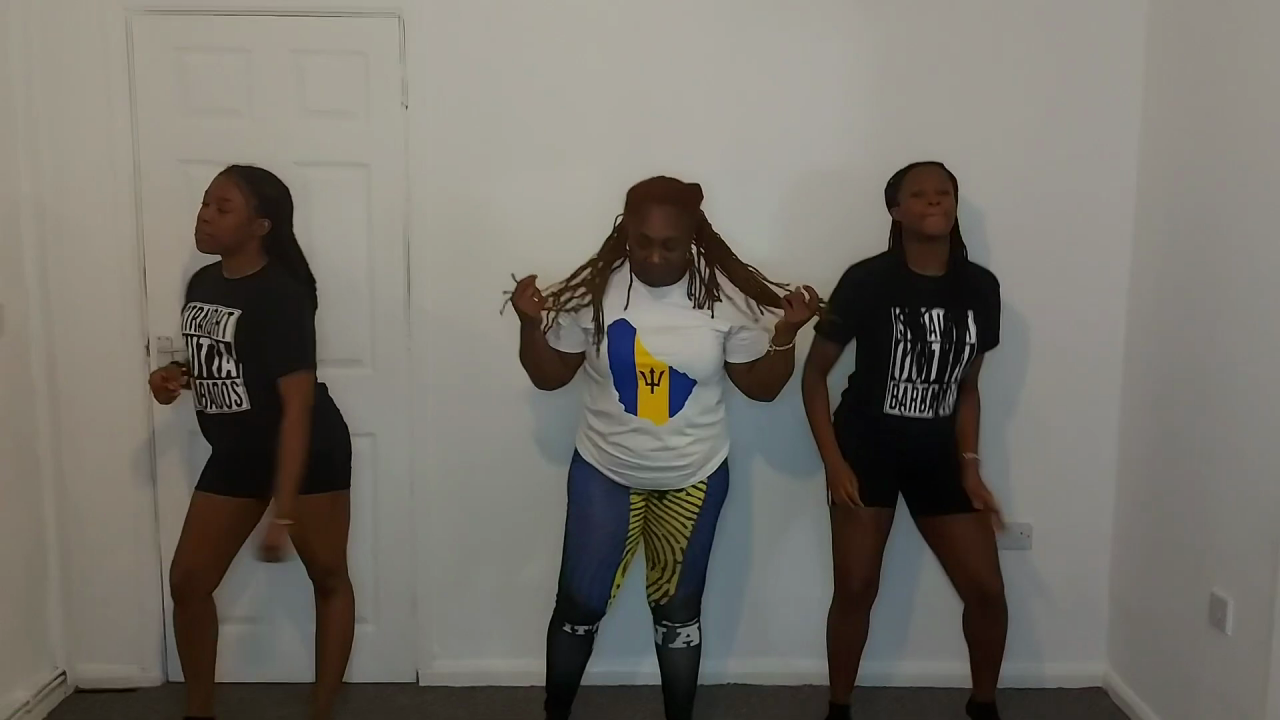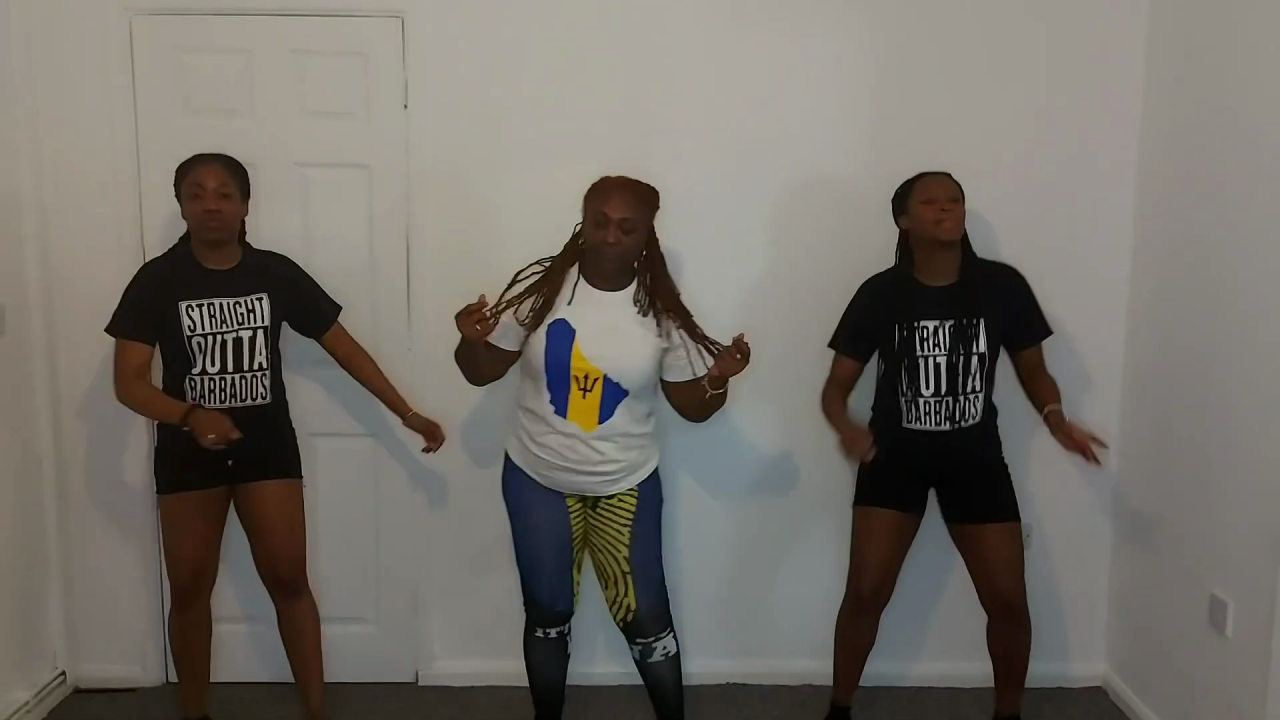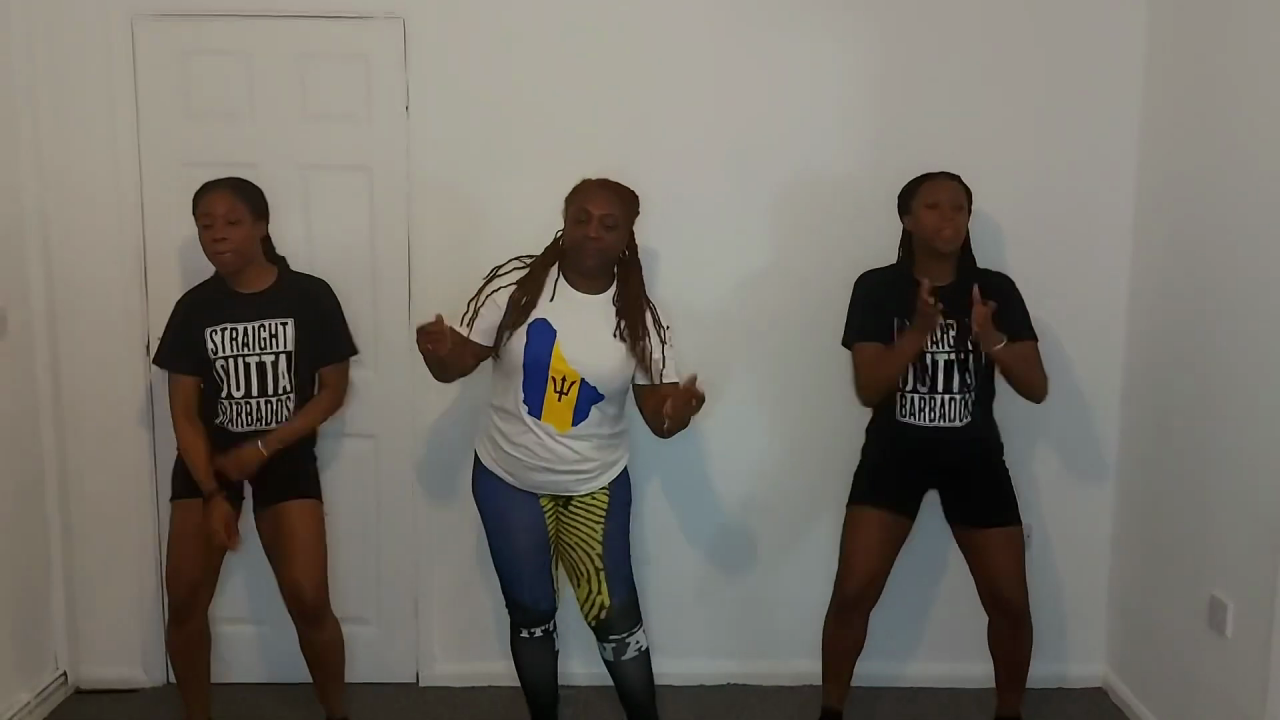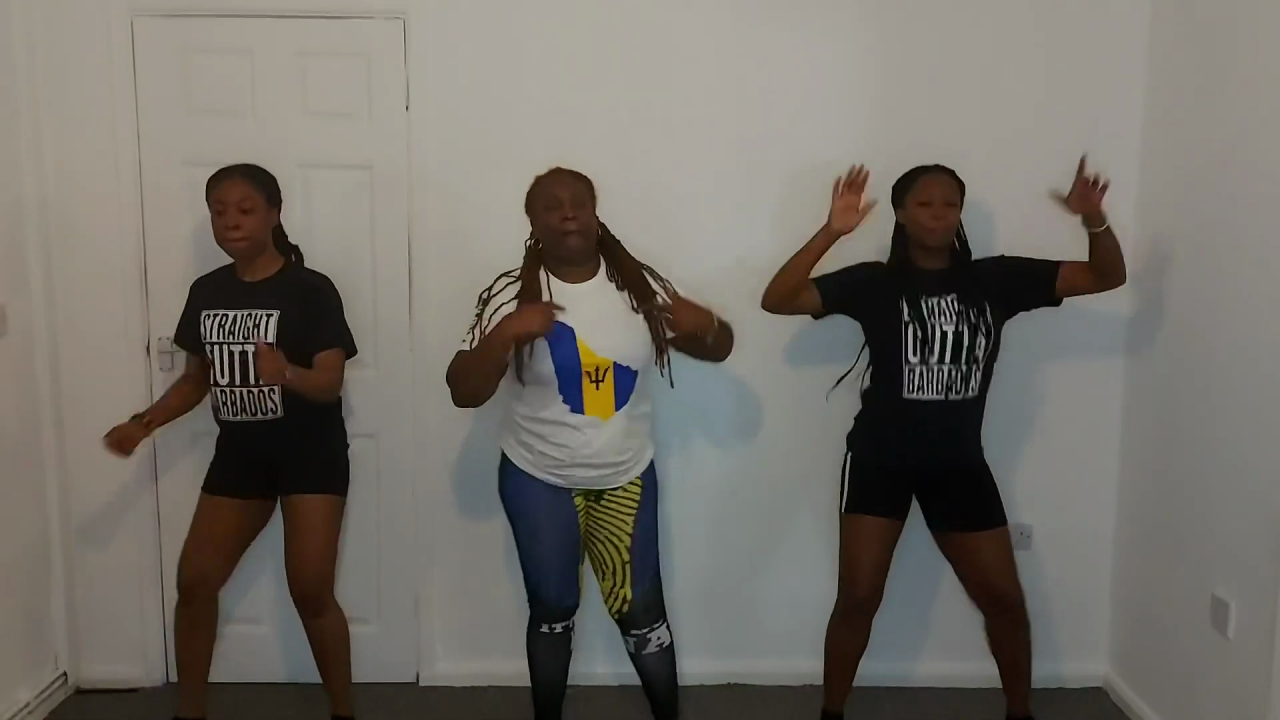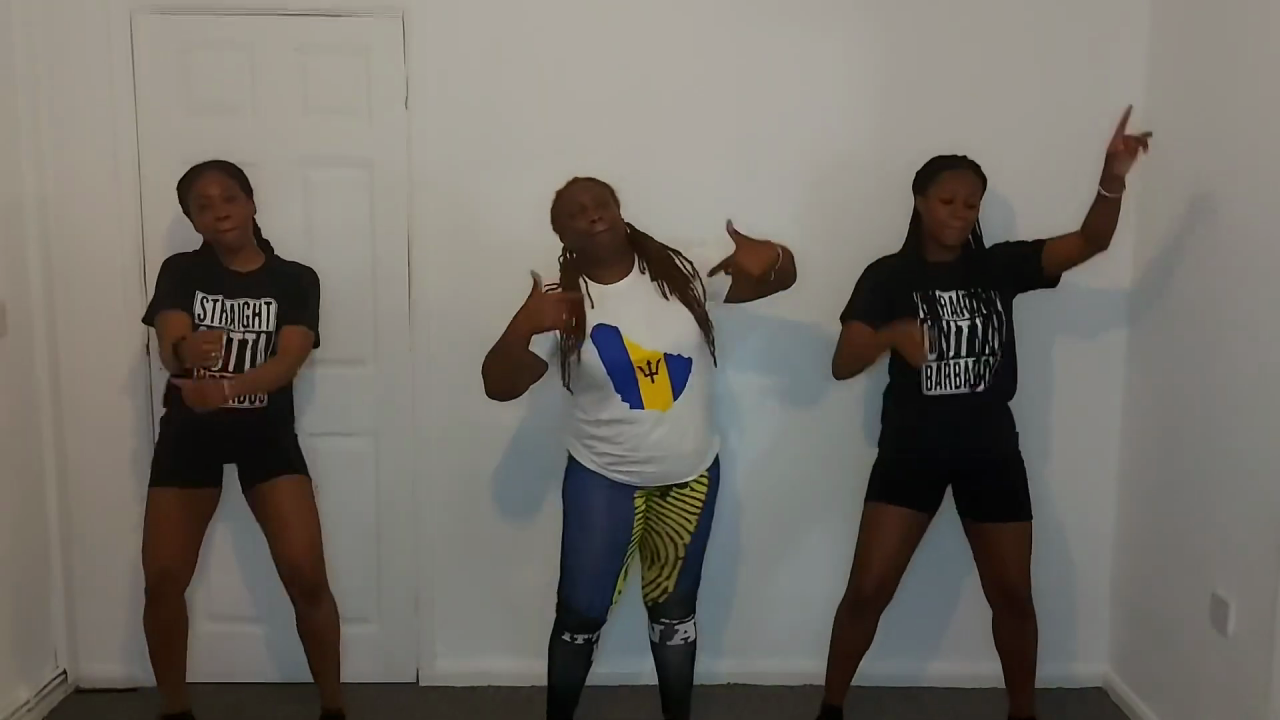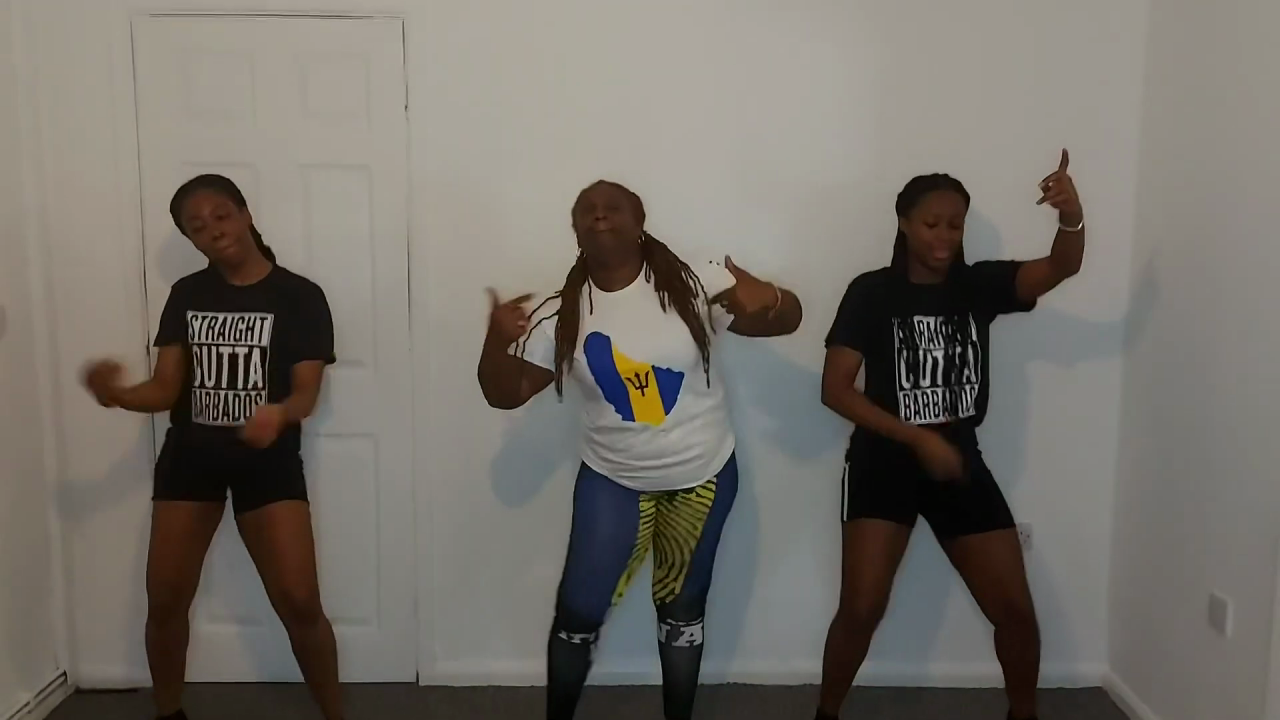
dt=0.4s
person 1, frame 1
left shoulder: (980, 286)
right shoulder: (866, 281)
left elbow: (966, 385)
right elbow: (815, 371)
left wrist: (970, 469)
right wrist: (834, 461)
left hip: (938, 455)
right hip: (866, 450)
left knee: (987, 592)
right knee: (856, 592)
person 1, frame 2
left shoulder: (1003, 285)
right shoulder: (880, 294)
left elbow: (1032, 368)
right elbow: (837, 385)
left wrist: (1057, 420)
right wrist: (844, 425)
left hip: (976, 459)
right hip: (896, 457)
left knee: (1007, 600)
right knee: (865, 593)
person 1, frame 3
left shoulder: (995, 290)
right shoulder: (876, 288)
left elbow: (1037, 388)
right elbow: (870, 389)
left wrist: (992, 341)
right wrist: (917, 332)
left hip: (974, 459)
right hip: (894, 454)
left knee: (1009, 602)
right knee: (852, 592)
person 1, frame 4
left shoulder: (996, 278)
right shoulder: (873, 281)
left elbow: (1108, 277)
right elbow: (777, 300)
left wrist: (1093, 221)
right wrist: (831, 232)
left hip: (958, 461)
right hip: (881, 456)
left knee: (1004, 600)
right knee: (858, 597)
person 1, frame 5
left shoulder: (1002, 265)
right shoulder: (888, 277)
left elbow: (1090, 242)
right elbow: (842, 364)
left wrist: (1113, 178)
right wrist: (890, 336)
left hip: (990, 450)
right hip: (910, 449)
left knee: (1013, 597)
right knee: (868, 590)
person 1, frame 6
left shoulder: (981, 286)
right shoulder: (871, 293)
left elbow: (1063, 267)
right elbow: (836, 389)
left wrist: (1070, 213)
right wrist: (915, 439)
left hip: (960, 465)
right hip: (885, 467)
left knee: (1016, 611)
right knee: (861, 610)
person 2, frame 1
left shoulder: (281, 297)
right shoulder: (203, 283)
left elbow: (297, 405)
left wrist: (282, 512)
right wrist: (176, 377)
left hip: (307, 451)
right hip: (236, 450)
left knee: (329, 578)
right knee: (187, 582)
person 2, frame 2
left shoulder: (276, 274)
right shoulder: (157, 280)
left elbow: (340, 344)
right elbow: (128, 383)
left wrist: (406, 412)
right wrist: (189, 416)
left hip: (267, 439)
right hip: (189, 445)
left knee: (287, 581)
right knee: (188, 587)
person 2, frame 3
left shoulder: (311, 297)
right shoulder: (194, 309)
left elbow: (333, 389)
right elbow: (184, 412)
left wrist: (265, 447)
right wrist: (213, 496)
left hip: (286, 461)
right hip: (207, 463)
left knee: (309, 601)
right knee: (185, 600)
person 2, frame 4
left shoulder: (311, 290)
right shoulder: (206, 292)
left elbow: (330, 384)
right elbow: (194, 377)
left wrist: (285, 374)
right wrist: (143, 422)
left hip: (310, 449)
right hip: (239, 449)
left knee: (311, 593)
right knee: (195, 582)
person 2, frame 5
left shoulder: (296, 280)
right shoulder: (180, 272)
left elbow: (288, 360)
right elbow: (174, 347)
left wrist: (229, 387)
right wrist: (192, 351)
left hip: (266, 435)
right hip: (187, 436)
left knee: (307, 577)
right knee: (162, 582)
person 2, frame 6
left shoulder: (299, 296)
right shoulder: (186, 294)
left elbow: (306, 393)
right elbow: (164, 390)
left wrist: (278, 415)
right wrist: (112, 391)
left hip: (269, 458)
right hip: (187, 458)
left knee: (299, 601)
right knee: (165, 599)
person 3, frame 1
left shoulder: (726, 295)
right shoulder: (591, 288)
left elbow: (762, 387)
right elbow: (549, 376)
left wrist: (786, 334)
right wrist: (531, 324)
left hip: (693, 480)
right hip: (604, 473)
left knee: (677, 608)
right knee: (579, 604)
person 3, frame 2
left shoulder: (661, 309)
right shoulder: (537, 286)
left elbow: (690, 405)
right elbow: (483, 371)
left wrist: (718, 380)
right wrist: (470, 340)
left hip: (626, 488)
right hip: (537, 482)
left knee: (645, 616)
right knee: (548, 614)
person 3, frame 3
left shoulder: (637, 315)
right shoulder: (515, 284)
left elbow: (660, 417)
right elbow: (454, 366)
left wrist: (682, 407)
right wrist: (437, 346)
left hip: (596, 487)
right hip: (508, 481)
left knee: (616, 617)
right knee: (532, 615)
person 3, frame 4
left shoulder: (640, 285)
right shoulder: (512, 295)
left elbow: (717, 347)
right elbow: (464, 393)
left wrist: (703, 325)
right wrist: (503, 336)
left hip: (626, 479)
right hip: (538, 480)
left knee: (641, 610)
right knee: (553, 610)
person 3, frame 5
left shoulder: (681, 274)
right shoulder: (559, 304)
left elbow: (780, 275)
right elbow: (499, 386)
left wrist: (767, 256)
right wrist: (525, 325)
left hip: (689, 475)
right hip: (603, 479)
left knee: (673, 606)
right knee: (581, 612)
person 3, frame 6
left shoulder: (693, 285)
right shoulder: (562, 313)
left elbow: (787, 319)
right elbow: (504, 393)
left wrist: (766, 298)
right wrist: (497, 338)
left hip: (703, 476)
right hip: (613, 482)
left knee: (681, 607)
right knee: (578, 611)
